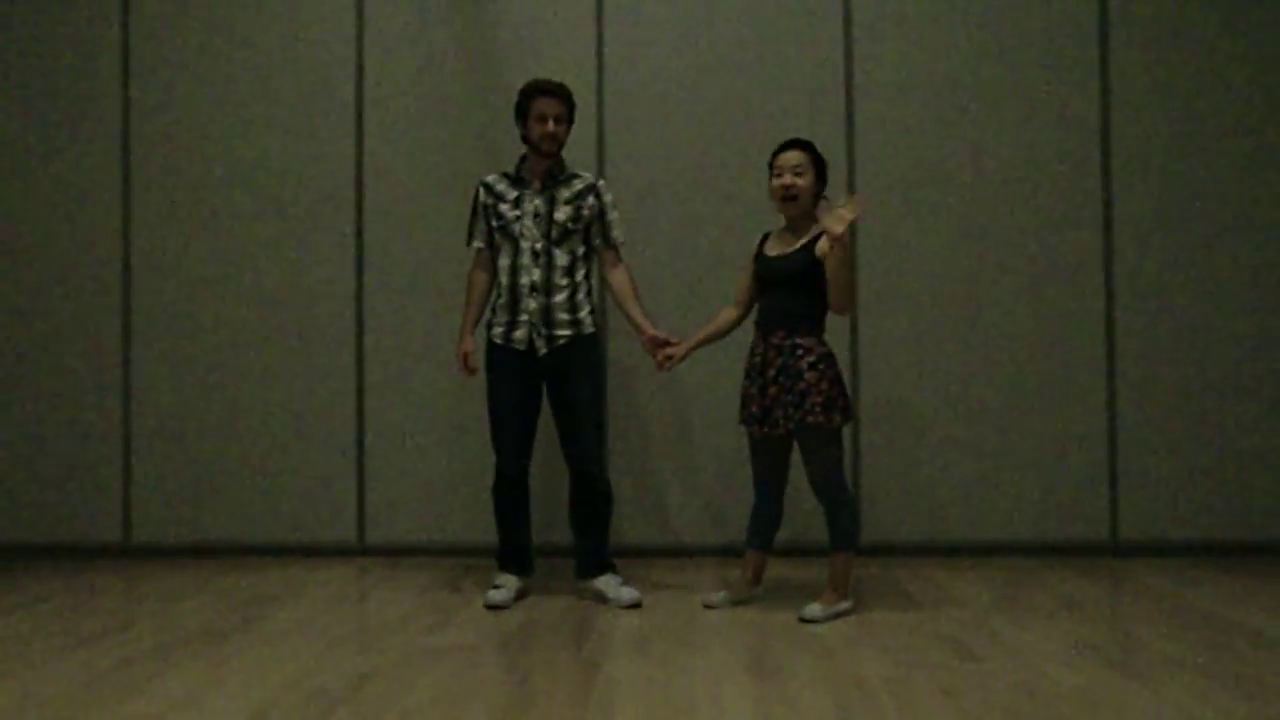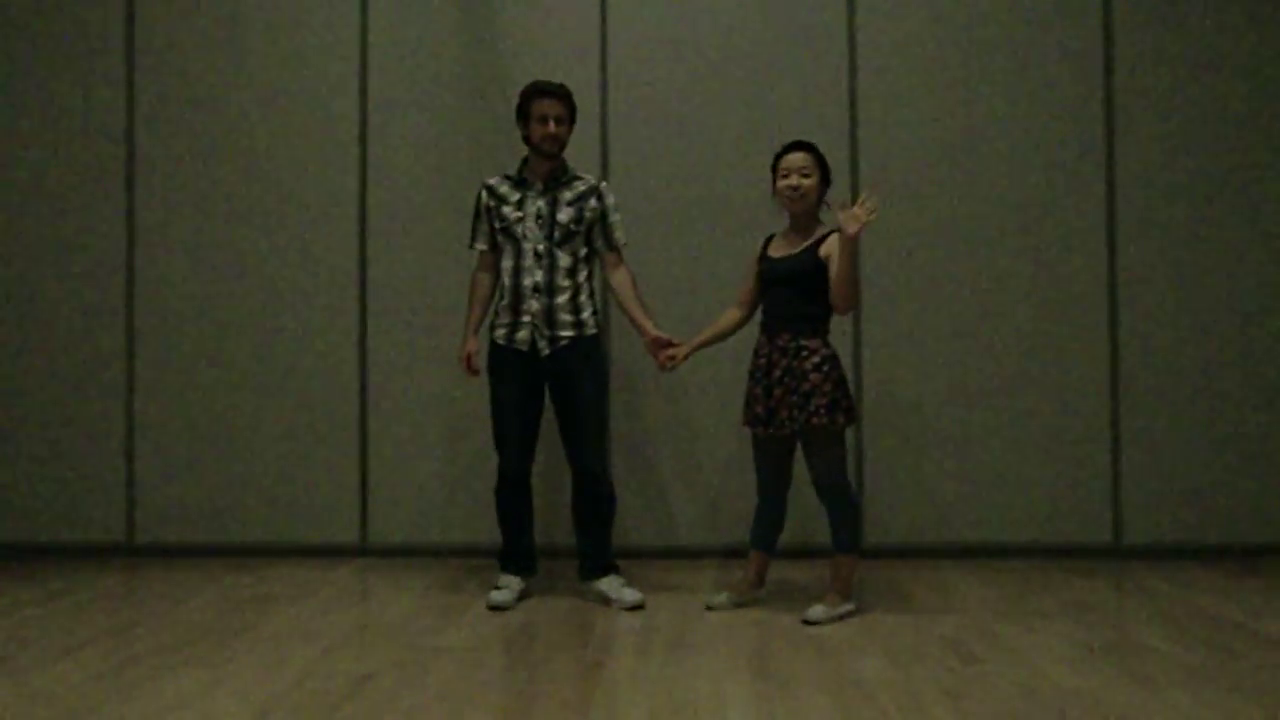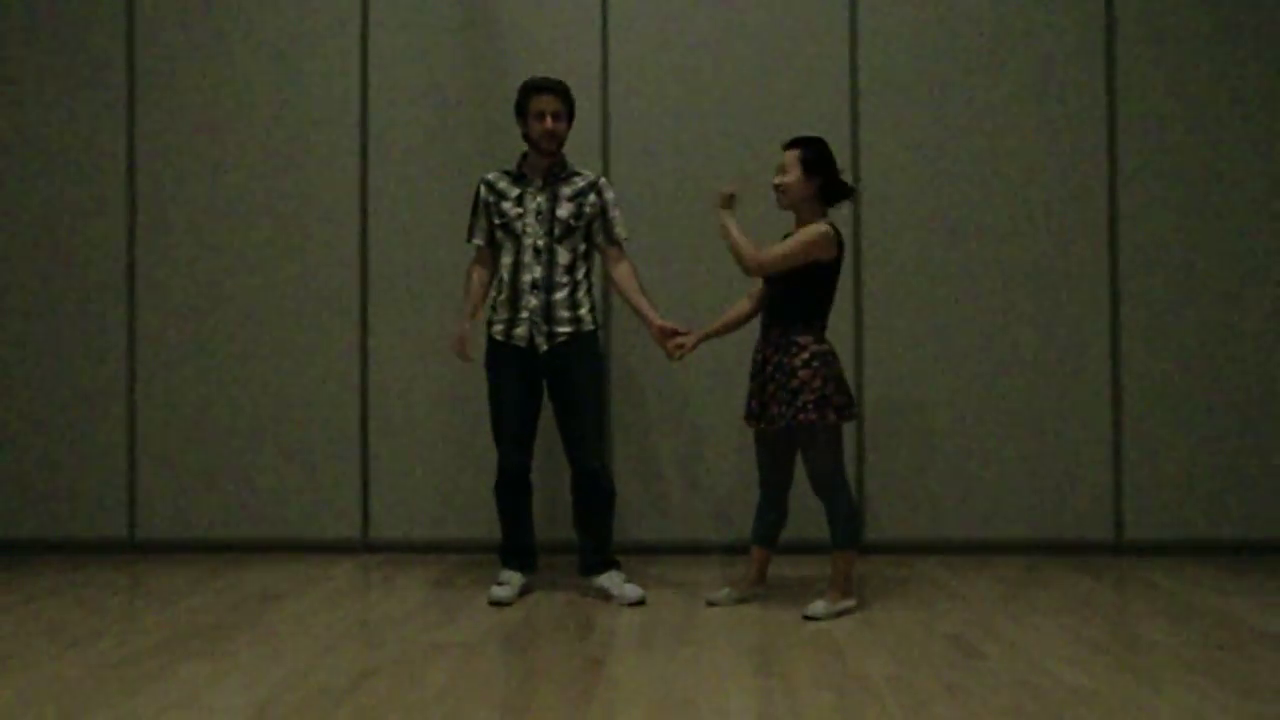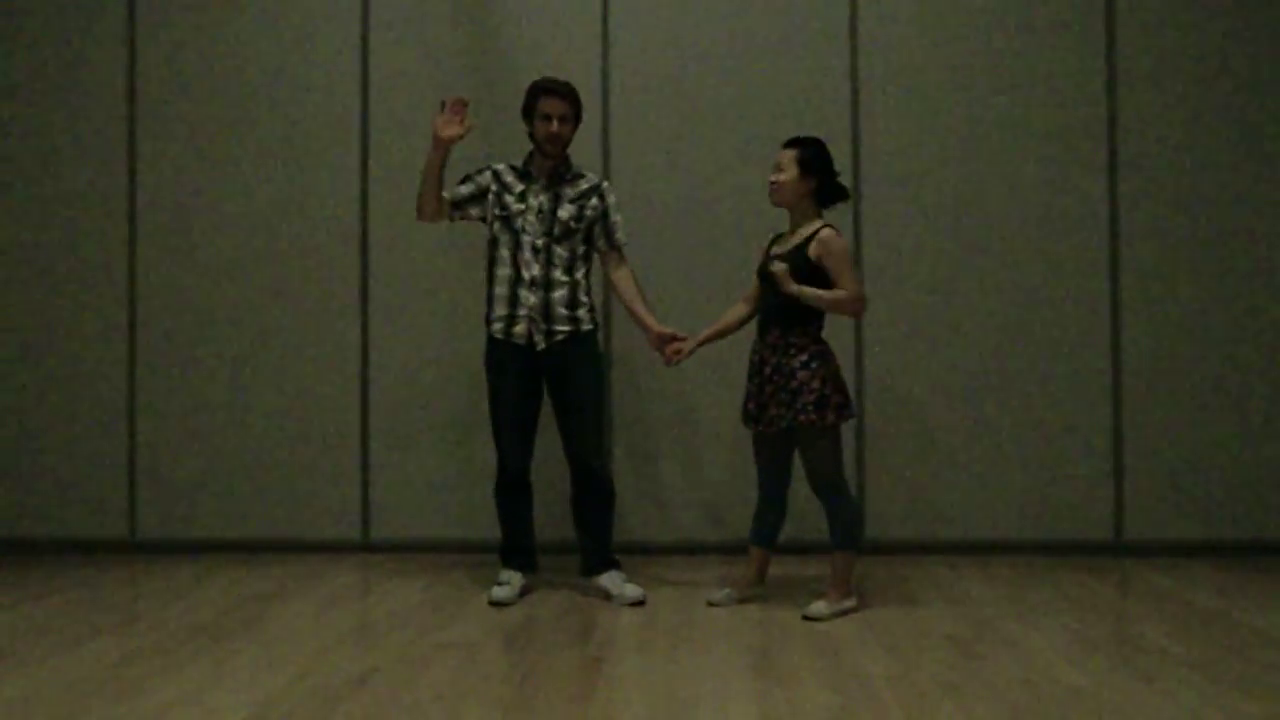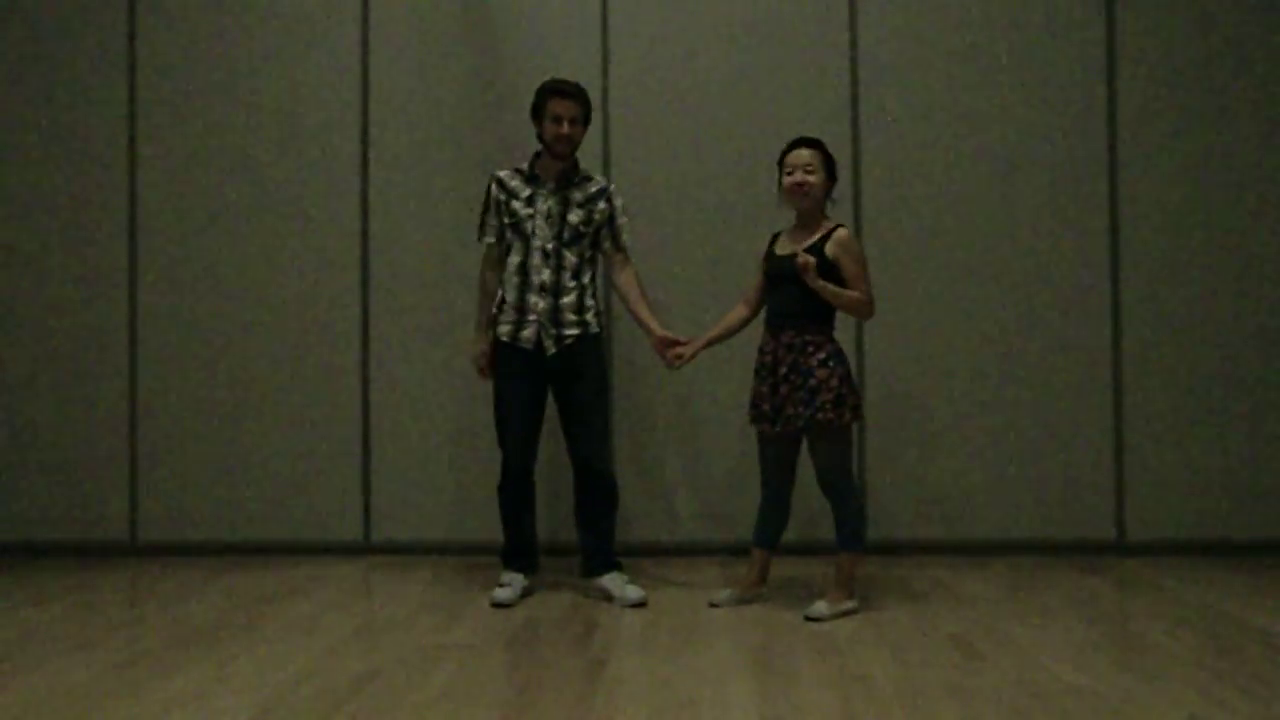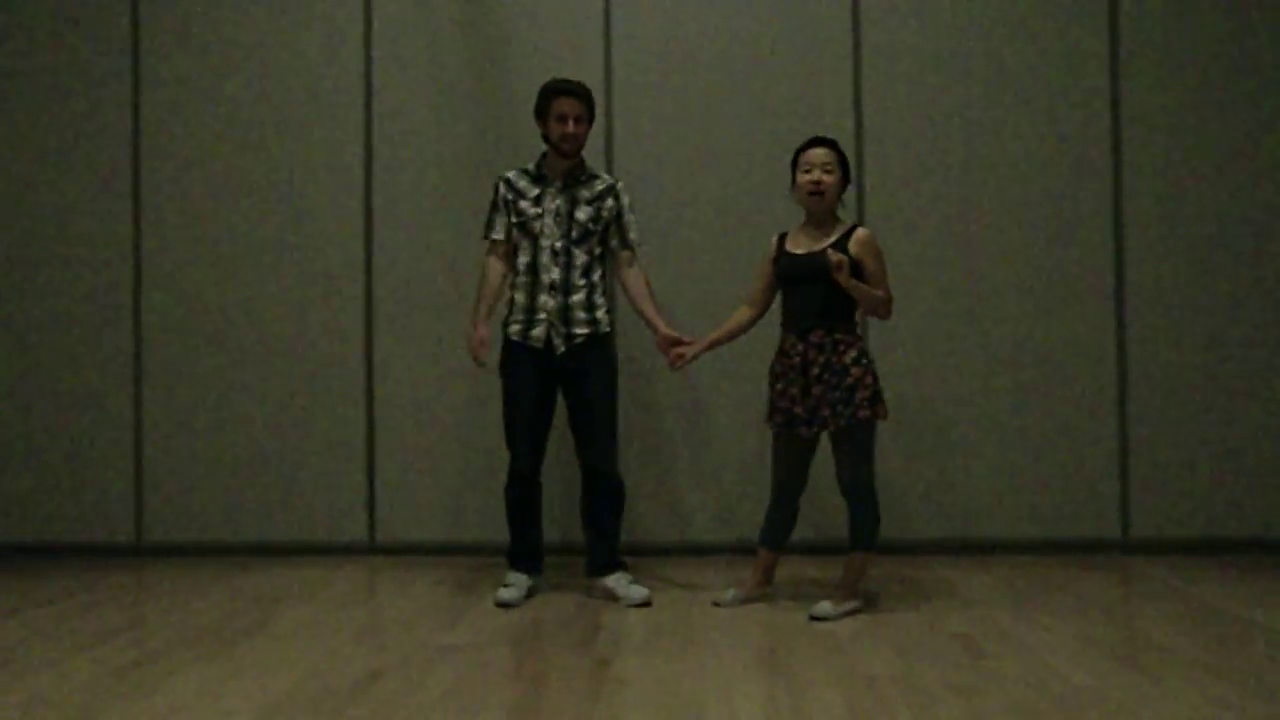
dt=0.5s
person 1, frame 1
left shoulder: (590, 191)
right shoulder: (491, 190)
left elbow: (612, 265)
right elbow: (482, 267)
left wrist: (644, 327)
right wrist: (467, 332)
left hip: (575, 343)
right hip: (509, 344)
left knee: (587, 462)
right knee: (510, 463)
left ankle: (597, 569)
right ankle: (512, 570)
person 1, frame 2
left shoulder: (593, 193)
right shoulder: (494, 192)
left elbow: (614, 266)
right elbow: (486, 268)
left wrist: (647, 328)
right wrist: (470, 333)
left hip: (577, 343)
right hip: (512, 345)
left knee: (590, 463)
right knee: (513, 464)
left ankle: (600, 570)
right ankle: (515, 570)
person 1, frame 3
left shoulder: (591, 189)
right shoulder: (492, 189)
left elbow: (616, 261)
right elbow: (481, 264)
left wrist: (652, 318)
right wrist: (466, 319)
left hip: (574, 339)
right hip: (509, 341)
left knee: (589, 457)
right knee: (512, 460)
left ankle: (600, 566)
right ankle: (515, 566)
person 1, frame 4
left shoulder: (594, 191)
right shoulder: (496, 181)
left elbow: (615, 263)
right elbow: (429, 211)
left wrist: (650, 325)
right wrist: (440, 147)
left hip: (573, 339)
right hip: (509, 339)
left knee: (589, 458)
right knee: (512, 460)
left ankle: (601, 566)
right ankle: (516, 566)
person 1, frame 5
left shoulder: (600, 194)
right shoulder: (503, 185)
left elbow: (619, 266)
right elbow: (493, 263)
left wrist: (653, 328)
right wrist: (481, 331)
left hip: (579, 343)
right hip: (516, 342)
left knee: (593, 461)
right knee: (516, 461)
left ankle: (602, 567)
right ankle: (517, 567)
person 1, frame 6
left shoulder: (608, 191)
right shoulder: (511, 187)
left elbow: (626, 265)
right elbow: (498, 258)
left wrist: (659, 327)
right wrist: (480, 320)
left hip: (590, 341)
right hip: (526, 342)
left knee: (601, 461)
right knee: (524, 462)
left ankle: (607, 568)
right ankle: (522, 568)
person 2, frame 1
left shoulder: (825, 241)
right shoulder: (764, 244)
left elbow: (841, 304)
right elbow: (737, 309)
left wrist: (837, 243)
right wrist: (686, 347)
left hip: (809, 366)
right hip: (764, 365)
left knee: (827, 481)
right knee: (766, 484)
left ankle: (839, 591)
right ankle: (748, 580)
person 2, frame 2
left shoulder: (830, 242)
right shoulder: (767, 246)
left elbow: (843, 303)
right elbow: (741, 309)
left wrist: (849, 240)
right wrist: (689, 347)
left hip: (813, 367)
right hip: (768, 366)
left knee: (830, 483)
right knee: (769, 485)
left ankle: (842, 592)
right ankle: (752, 581)
person 2, frame 3
left shoulder: (821, 236)
right shoulder: (794, 240)
left elbow: (753, 264)
right elbow: (755, 300)
left wrist: (727, 216)
right wrist: (699, 336)
left hip: (808, 366)
right hip: (773, 365)
left knee: (827, 480)
right knee: (772, 482)
left ankle: (842, 588)
right ankle: (754, 577)
person 2, frame 4
left shoulder: (827, 240)
right shoulder: (776, 243)
left elbow: (854, 302)
right elbow: (749, 305)
left wrist: (796, 288)
right wrist: (695, 342)
left hip: (806, 367)
right hip: (768, 365)
left knee: (827, 480)
right knee: (771, 482)
left ankle: (842, 589)
right ankle: (753, 578)
person 2, frame 5
left shoulder: (839, 240)
right shoulder: (774, 243)
left elbow: (865, 306)
right elbow: (749, 306)
left wrist: (817, 281)
right wrist: (697, 345)
left hip: (819, 365)
right hip: (774, 366)
left knee: (836, 481)
right knee: (774, 483)
left ankle: (844, 590)
right ankle: (754, 580)
person 2, frame 6
left shoulder: (858, 239)
right shoulder: (780, 245)
left elbow: (884, 308)
right elbow: (752, 309)
left wrist: (847, 280)
right wrist: (699, 347)
left hip: (844, 365)
right hip: (792, 367)
left knee: (855, 482)
right knee: (785, 482)
left ankle: (850, 589)
right ankle: (760, 579)
